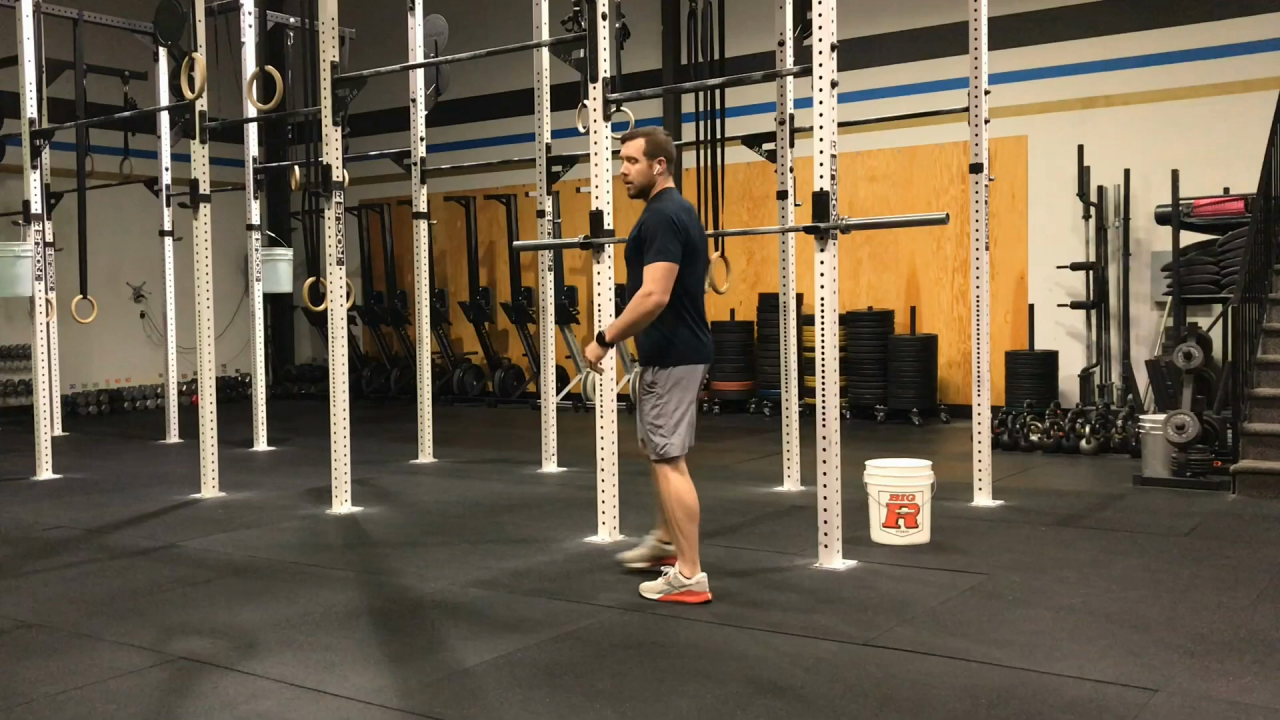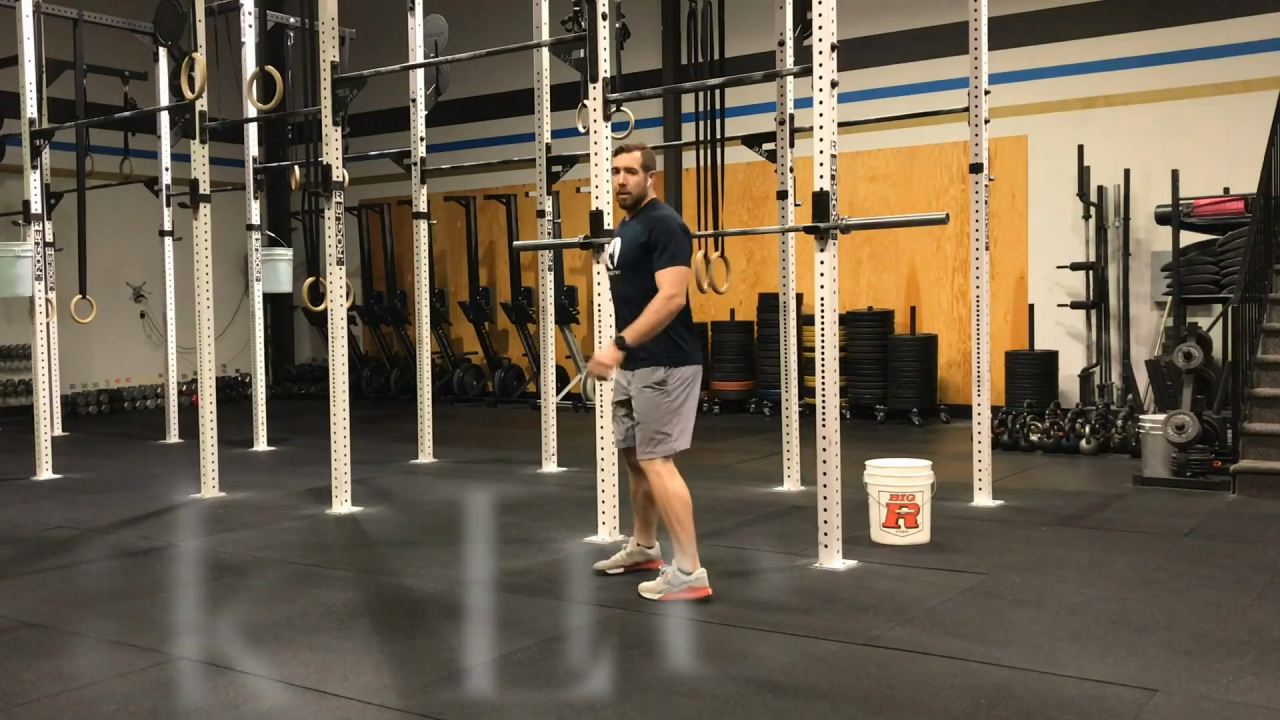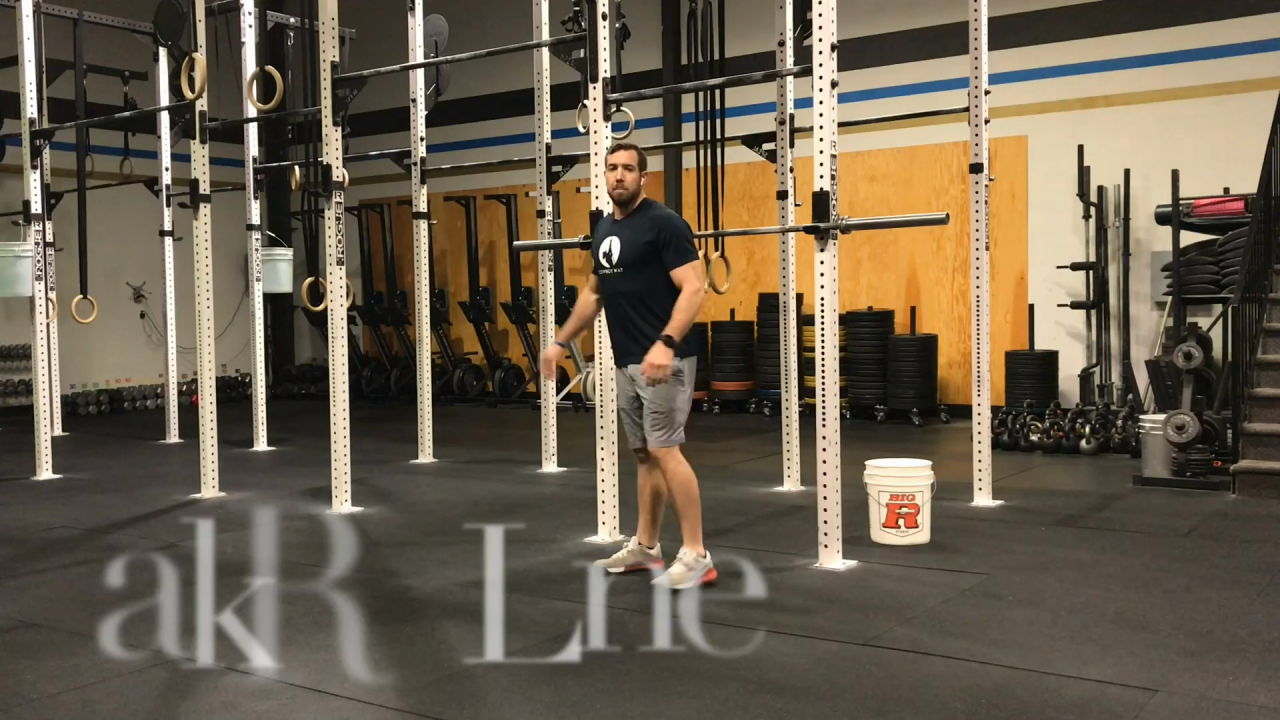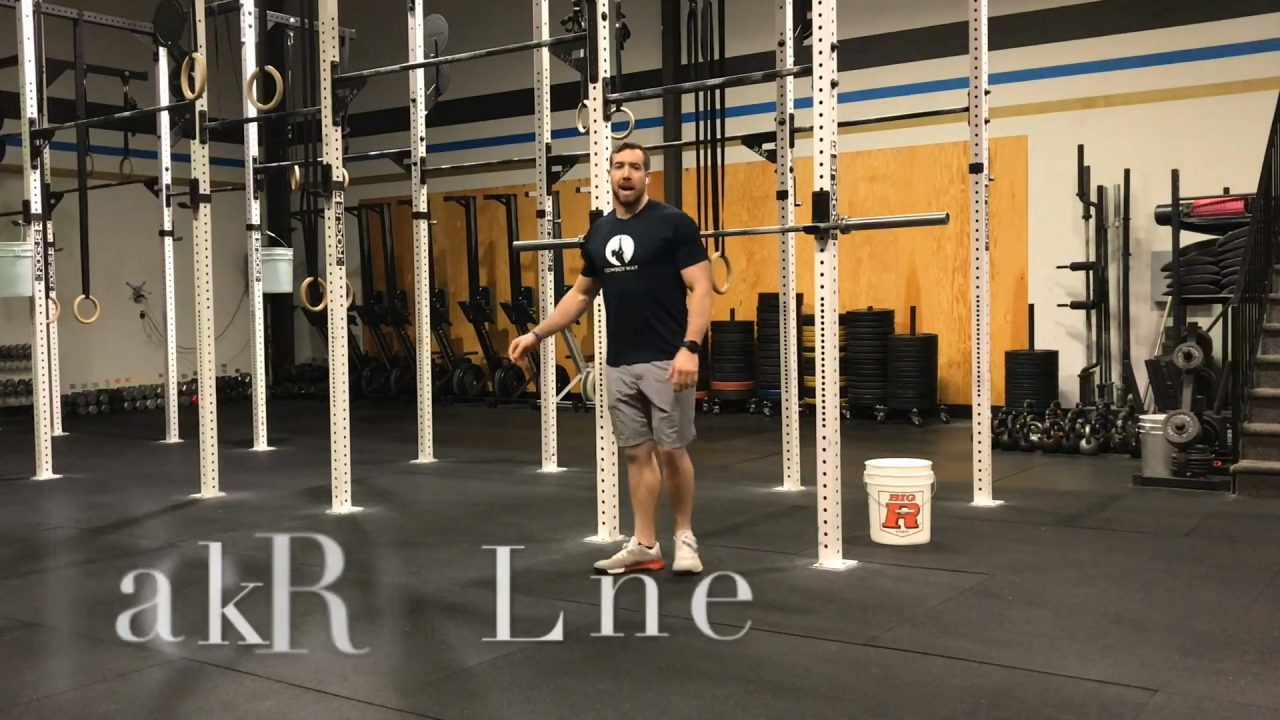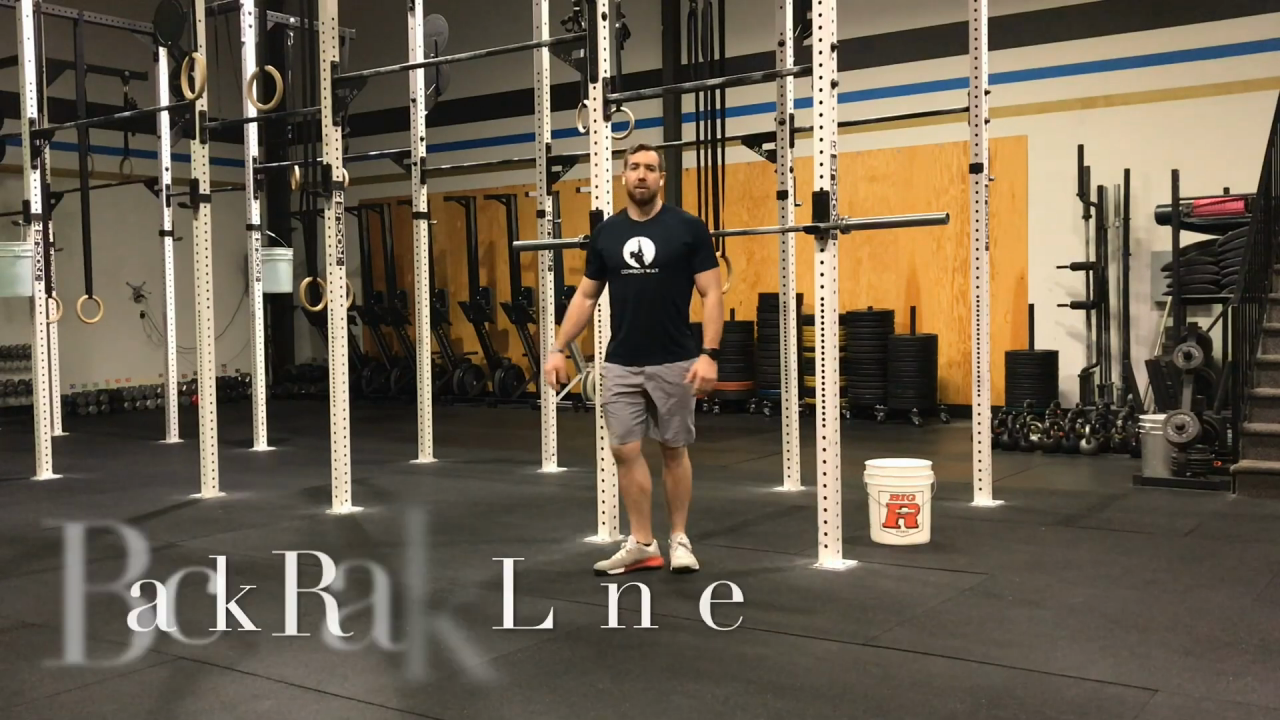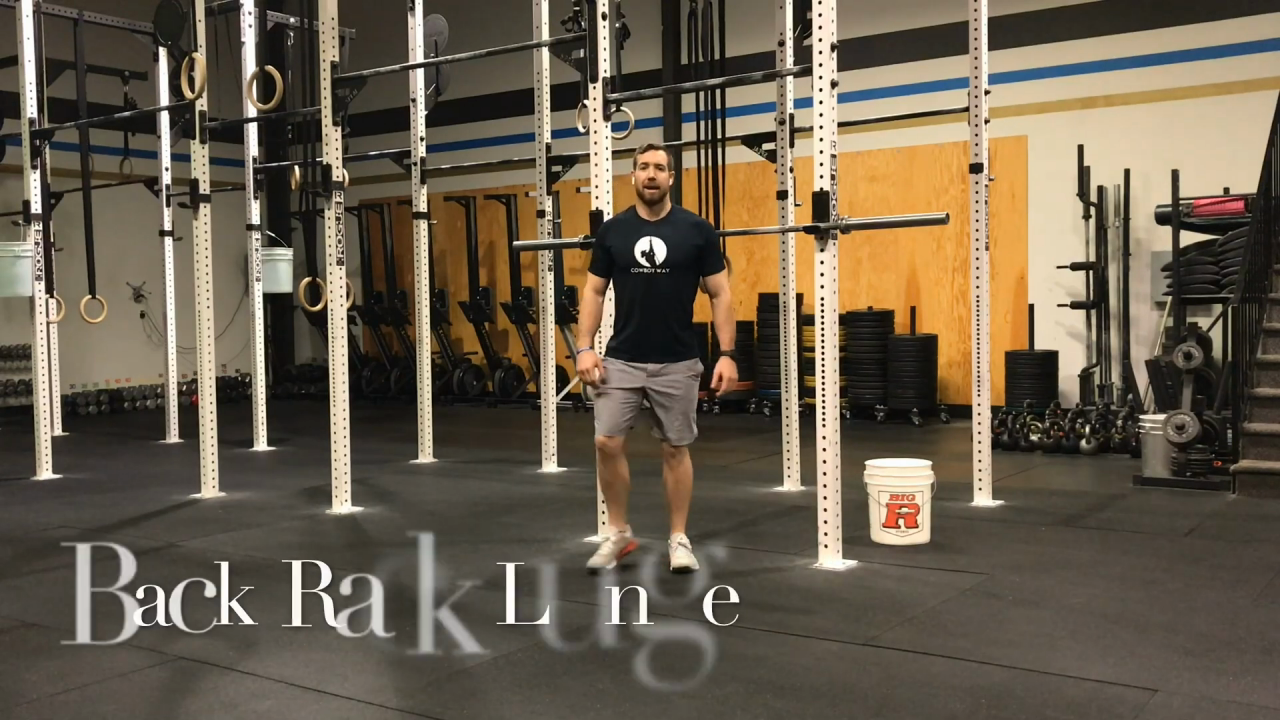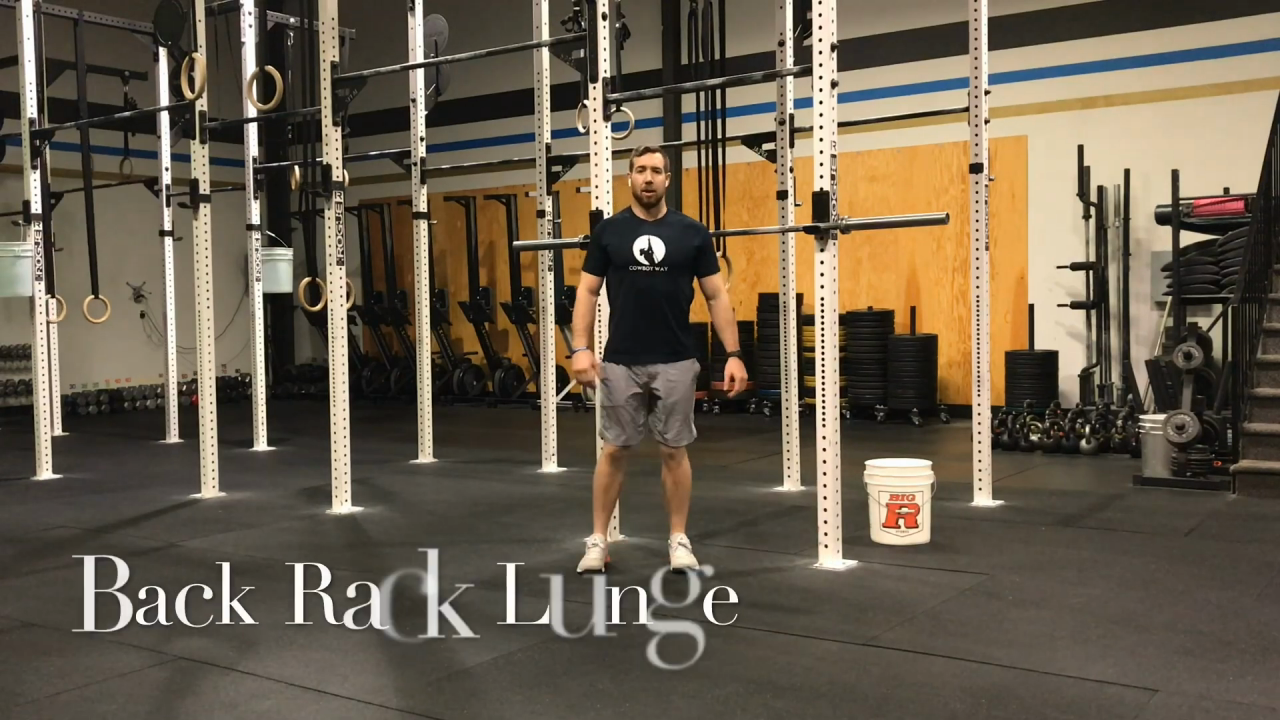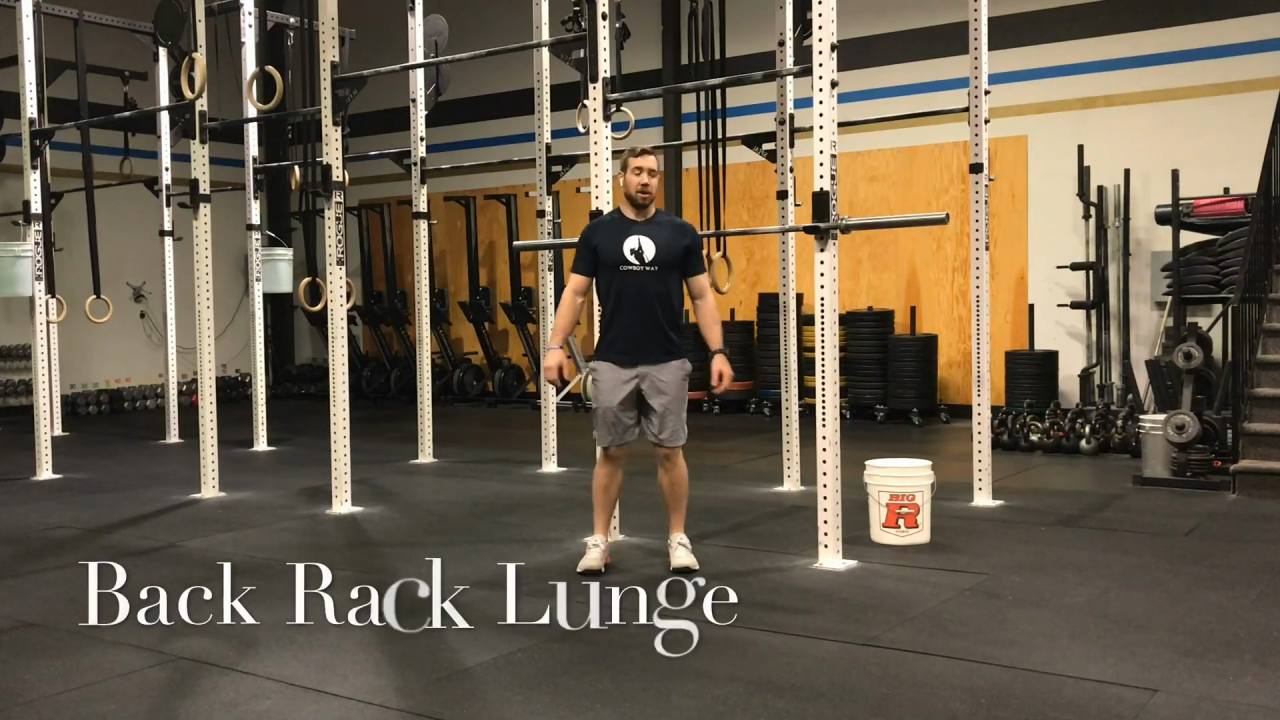
dt=0.2s
person 1, frame 1
left shoulder: (662, 215)
right shoulder: (672, 212)
left elbow: (655, 296)
left wrist: (604, 341)
left hip: (670, 359)
right hip: (674, 354)
left knee: (667, 462)
right knee: (661, 452)
left ankle: (689, 575)
right ankle: (666, 539)
person 1, frame 2
left shoulder: (663, 224)
right shoulder: (625, 229)
left elbow: (670, 296)
left wrist: (621, 344)
right wrist: (621, 347)
left hip: (663, 364)
right hip: (638, 364)
left knee: (656, 462)
right knee: (634, 457)
left ankle: (688, 571)
right ankle: (643, 546)
person 1, frame 3
left shoulder: (664, 222)
right shoulder: (603, 230)
left elbow: (693, 290)
right elbow: (595, 294)
left wrist: (667, 344)
right wrist: (561, 341)
left hip: (664, 359)
right hip: (627, 362)
left knee: (664, 450)
right knee: (643, 454)
left ankle: (695, 552)
right ankle: (645, 545)
person 1, frame 4
left shoulder: (674, 223)
right shoulder: (600, 233)
left elbow: (701, 288)
right elbow: (581, 294)
left wrist: (691, 348)
right wrist: (536, 334)
left hip: (666, 360)
right hip: (621, 363)
left knee: (671, 451)
right knee: (637, 453)
left ankle: (684, 536)
right ankle: (644, 545)
person 1, frame 5
left shoulder: (688, 228)
right shoulder: (606, 233)
left elbow: (711, 292)
right elbow: (586, 296)
left wrist: (708, 353)
right wrist: (558, 349)
left hip: (674, 363)
right hip: (621, 363)
left knee: (674, 449)
right knee: (626, 450)
left ankle: (678, 538)
right ankle: (642, 544)
person 1, frame 6
left shoulder: (697, 230)
right shoulder: (613, 230)
left elbow: (720, 295)
right elbow: (593, 292)
left wrist: (726, 354)
right wrist: (584, 347)
left hip: (677, 362)
right hip: (622, 359)
left knee: (675, 448)
right knee: (608, 442)
left ankle: (678, 538)
right ankle: (618, 531)
person 1, frame 7
left shoulder: (692, 233)
right shoulder: (608, 231)
left elbow: (717, 297)
right elbow: (587, 292)
left wrist: (733, 354)
right wrist: (580, 347)
left hip: (675, 362)
right hip: (620, 363)
left knee: (674, 451)
right knee: (614, 451)
left ankle: (678, 539)
right ankle: (598, 539)
person 1, frame 8
left shoulder: (681, 232)
right shoulder: (598, 232)
left elbow: (703, 296)
right elbow: (575, 293)
left wrist: (718, 351)
right wrist: (556, 346)
left hip: (667, 363)
right hip: (612, 363)
left knee: (669, 450)
right knee: (611, 451)
left ankle: (678, 539)
right ankle: (599, 540)
